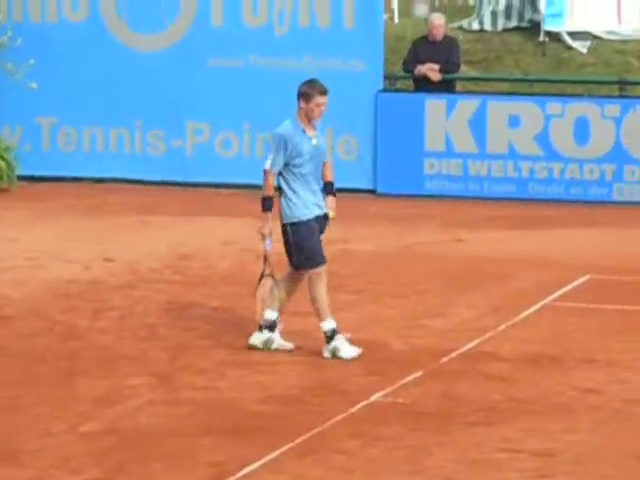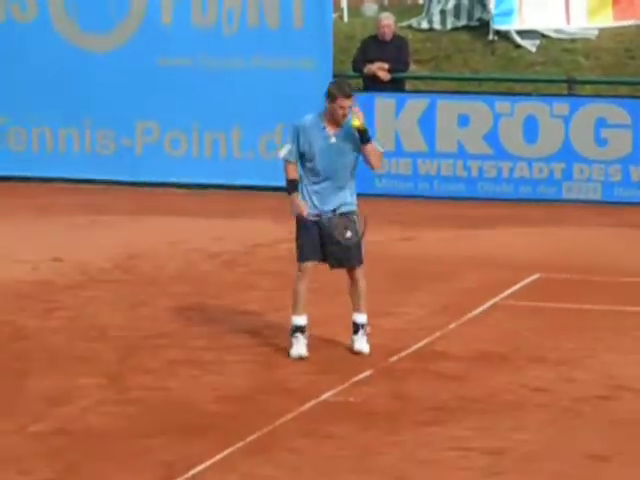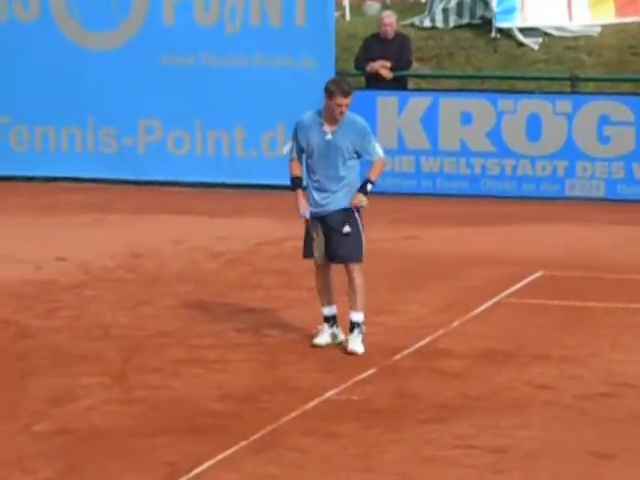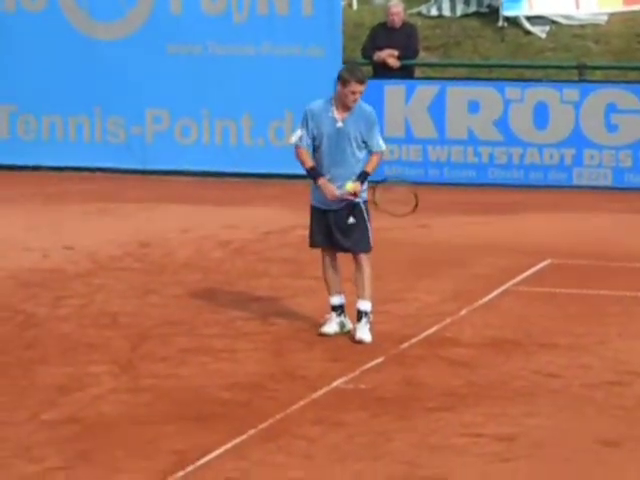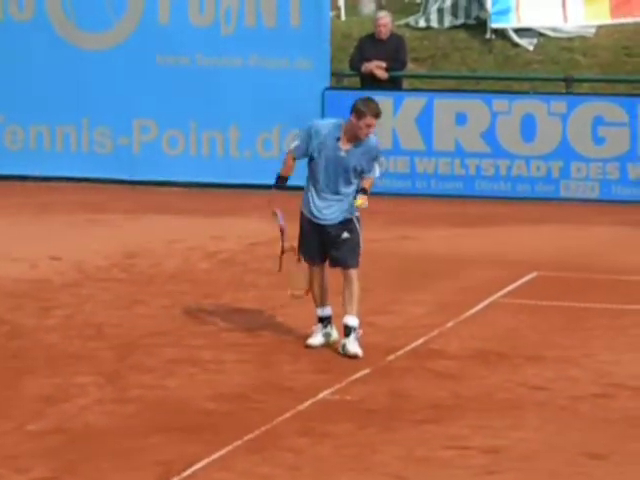
dt=0.7s
person 1, frame 1
left shoulder: (317, 130)
right shoulder: (284, 134)
right elbow: (270, 175)
left wrist: (330, 193)
right wrist: (267, 217)
left hip: (316, 211)
right hip: (299, 215)
left knee: (296, 273)
right knee: (318, 272)
left ankle: (266, 330)
right ankle: (332, 339)
person 1, frame 2
left shoulder: (356, 127)
right shoulder: (304, 127)
left elbow: (376, 164)
right elbow: (291, 163)
left wrist: (363, 132)
right wrist: (295, 196)
left hip: (344, 208)
right hip: (310, 210)
left knee: (355, 270)
right knee: (305, 268)
left ankle: (360, 331)
right ankle: (298, 334)
person 1, frame 3
left shoulder: (358, 126)
right shoulder: (304, 124)
left elbow: (379, 159)
right elbow: (296, 160)
left wrist: (365, 189)
right wrist: (299, 193)
left hip: (346, 207)
right hip: (316, 207)
left knee: (353, 266)
right knee: (321, 265)
left ankle: (356, 329)
right ankle: (331, 325)
person 1, frame 4
left shoulder: (367, 115)
right shoulder: (313, 112)
left elbow: (377, 152)
right elbow: (301, 150)
left wrist: (360, 180)
right wrist: (321, 181)
left hip: (353, 199)
right hip: (323, 198)
left knee: (361, 255)
right knee: (327, 254)
left ankle: (364, 318)
right ankle: (338, 313)
person 1, frame 5
left shoulder: (371, 146)
right shoulder: (318, 130)
right elbow: (292, 156)
left wrist: (363, 194)
right wrist: (278, 188)
left hip: (345, 215)
right hip: (313, 212)
left knee: (350, 271)
right knee: (315, 267)
left ankle: (351, 334)
right ankle: (325, 325)
